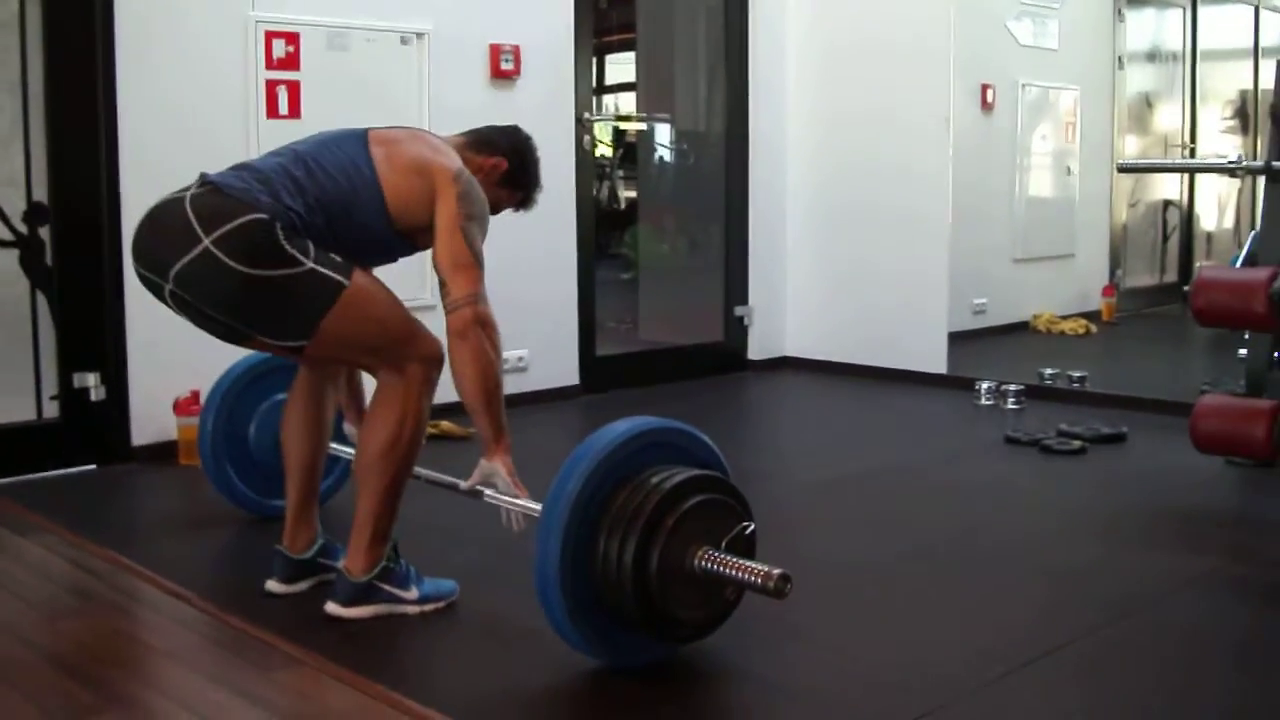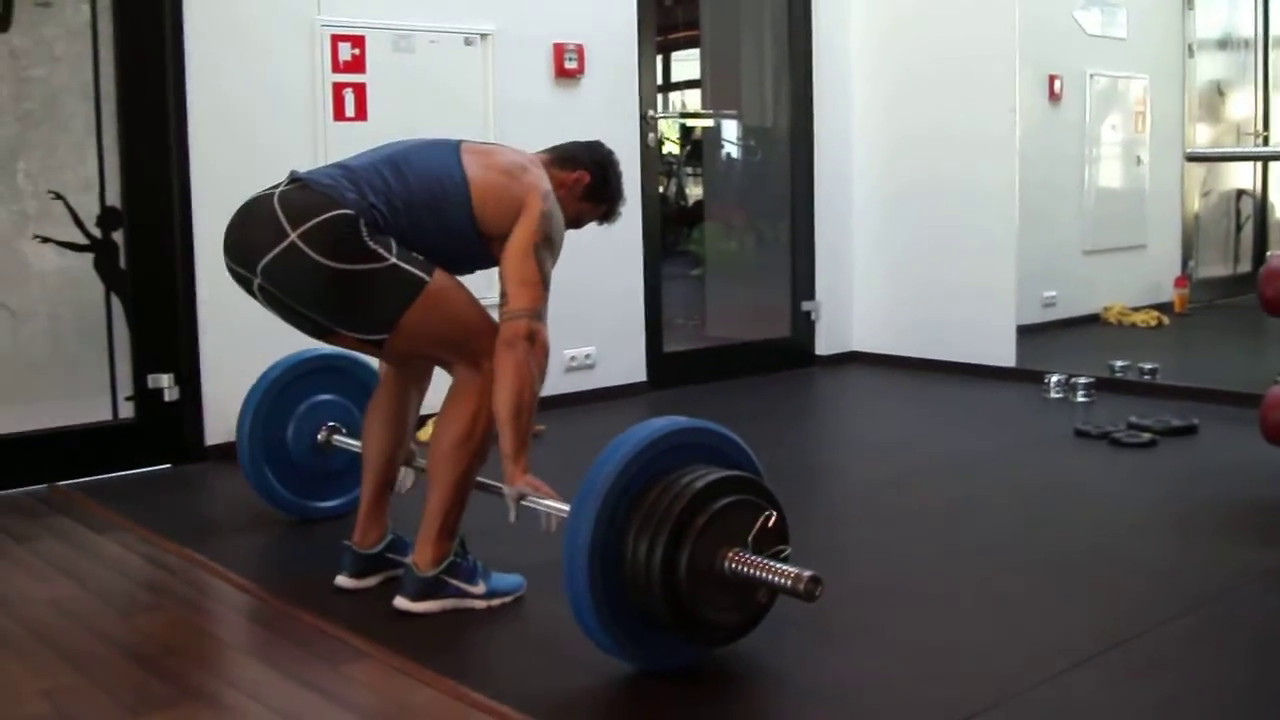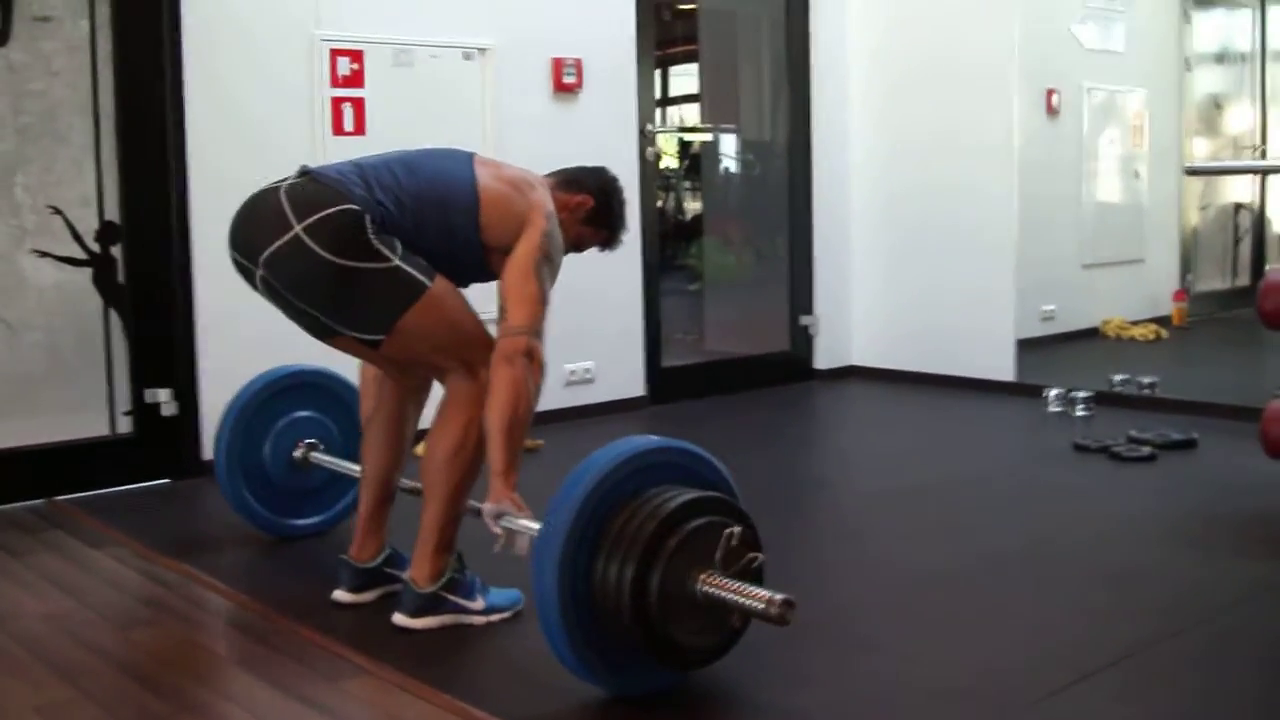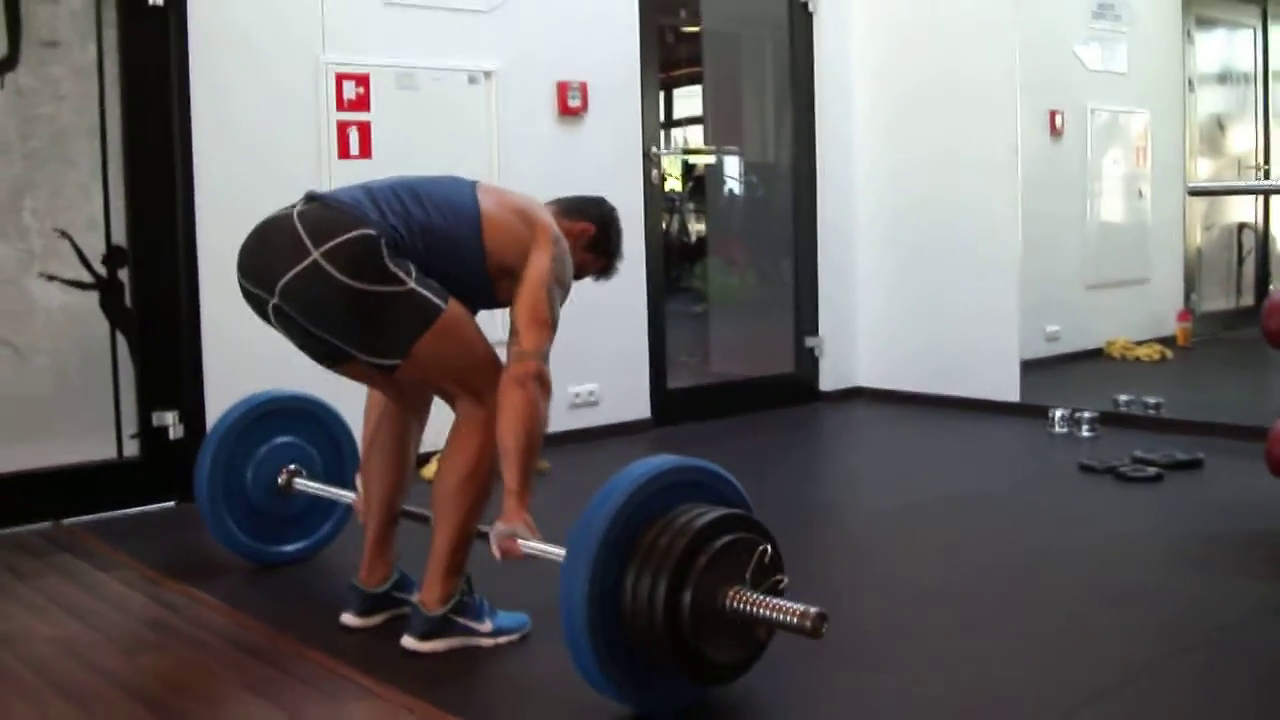
dt=0.7s
person 1, frame 1
left shoulder: (393, 158)
right shoulder: (454, 181)
left elbow: (348, 313)
right elbow: (467, 319)
left wrist: (361, 425)
right wrist: (497, 449)
left hip: (165, 231)
right hip: (231, 246)
left knee: (327, 351)
right knee: (413, 361)
left ankle: (299, 550)
right ankle: (364, 574)
person 1, frame 2
left shoulder: (476, 172)
right shoulder: (537, 198)
left elbow: (406, 307)
right elbow: (521, 335)
left wrist: (399, 437)
right wrist: (516, 466)
left hip: (256, 227)
right hip: (317, 239)
left knee: (413, 353)
right knee: (482, 360)
left ankle: (368, 547)
right ankle: (432, 569)
person 1, frame 3
left shoulder: (481, 191)
right shoulder: (538, 217)
left elbow: (394, 329)
right elbow: (518, 351)
left wrist: (370, 440)
right wrist: (503, 482)
left hip: (263, 219)
right hip: (323, 232)
left knee: (411, 369)
right knee: (474, 371)
left ankle: (366, 560)
right ankle: (430, 584)
person 1, frame 4
left shoulder: (478, 221)
right shoulder: (546, 242)
left elbow: (395, 358)
right elbow: (526, 373)
left wrist: (368, 476)
right wrist: (515, 504)
left hip: (269, 250)
right hip: (336, 257)
left knee: (411, 393)
right knee: (483, 398)
left ankle: (374, 584)
right ankle: (440, 608)
